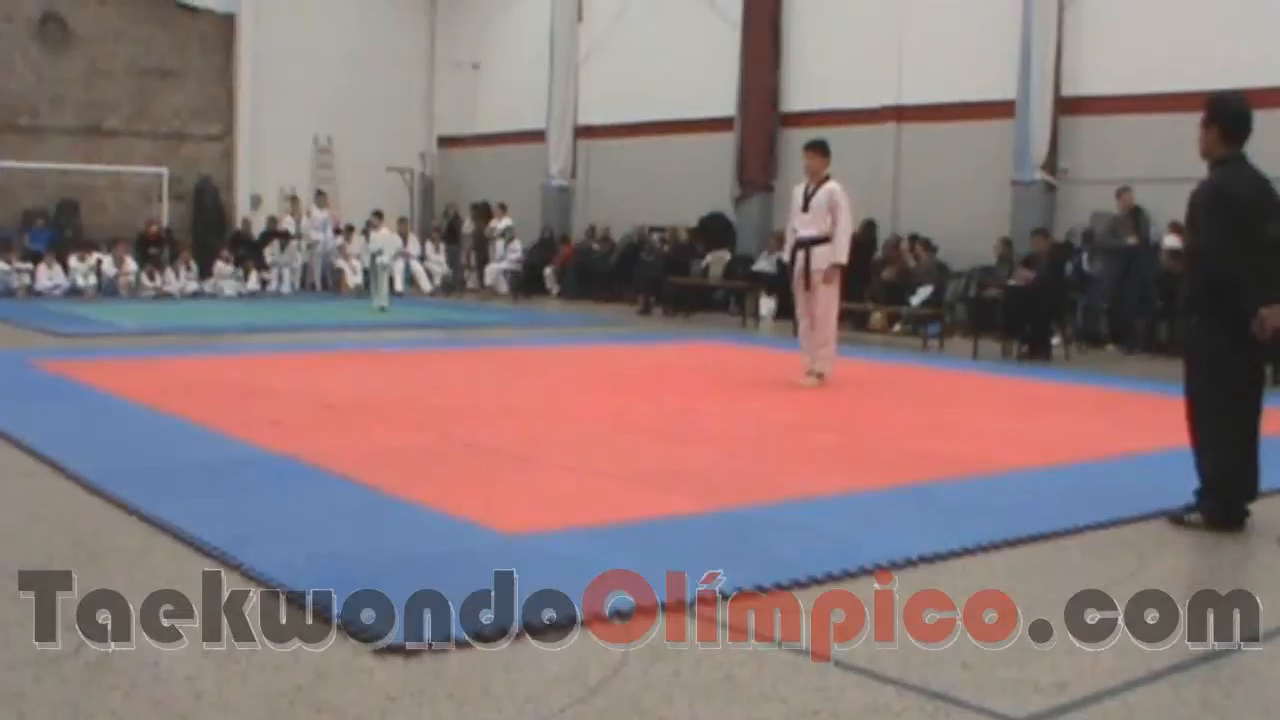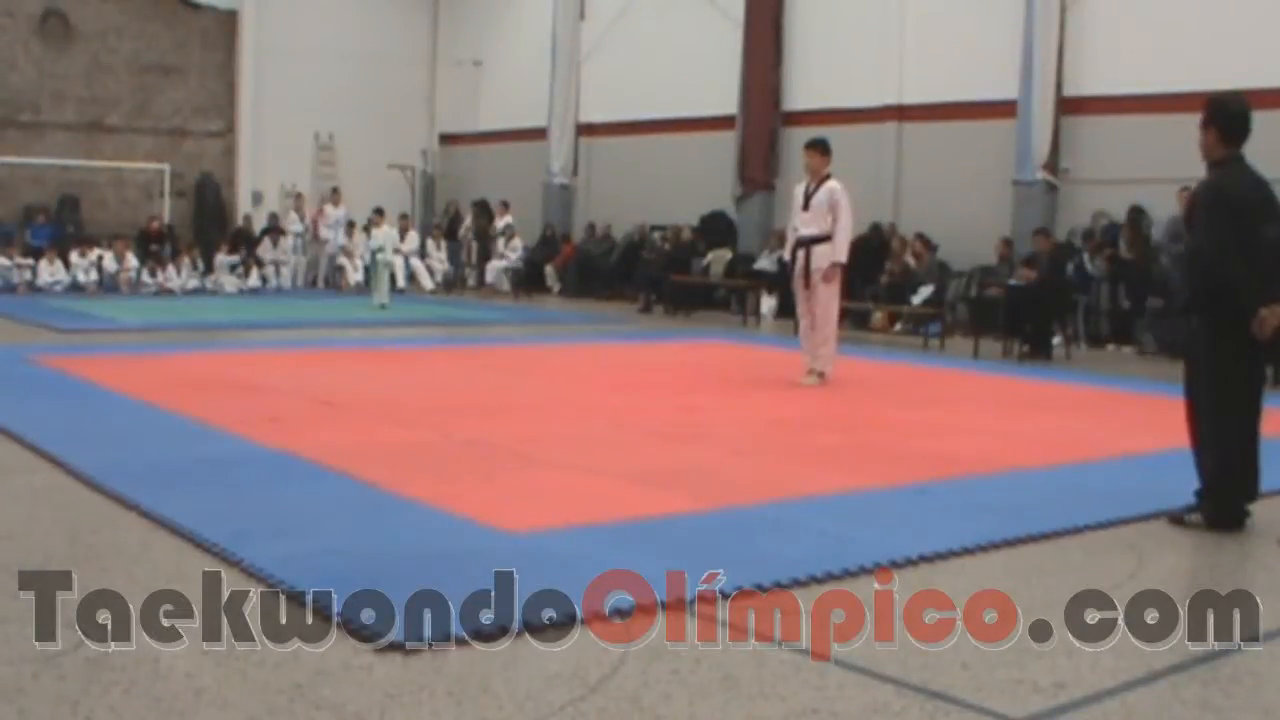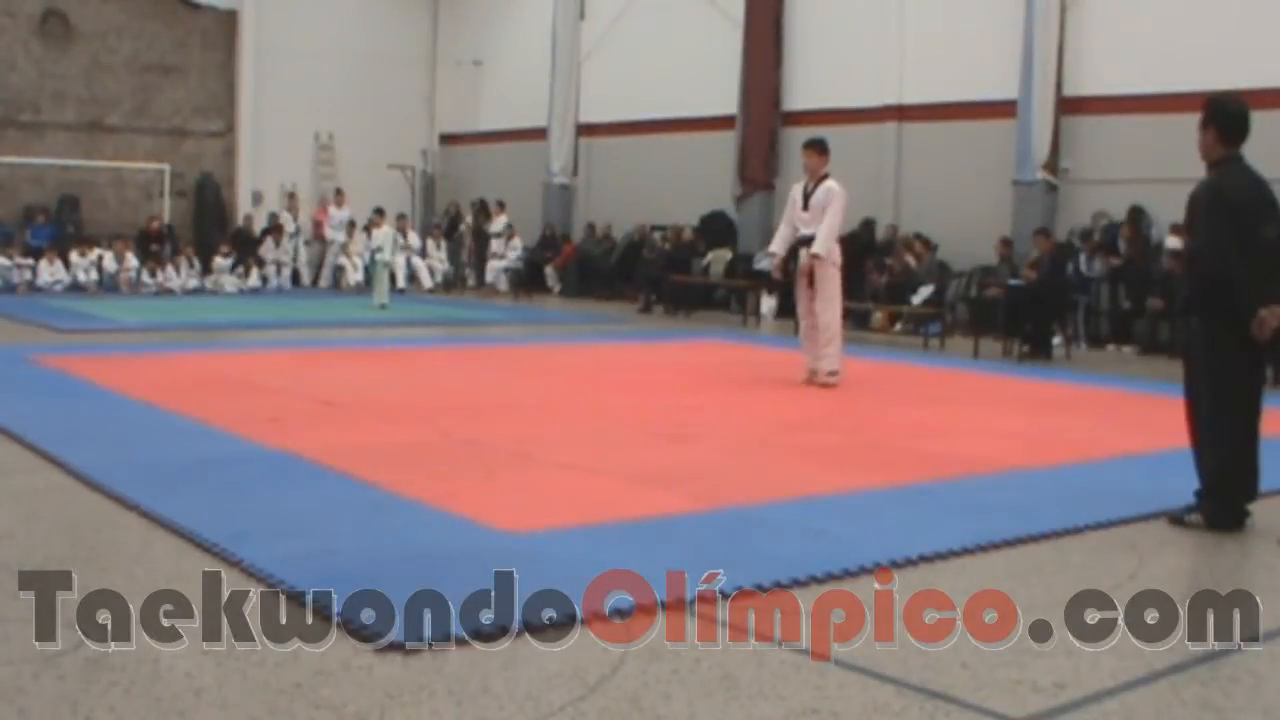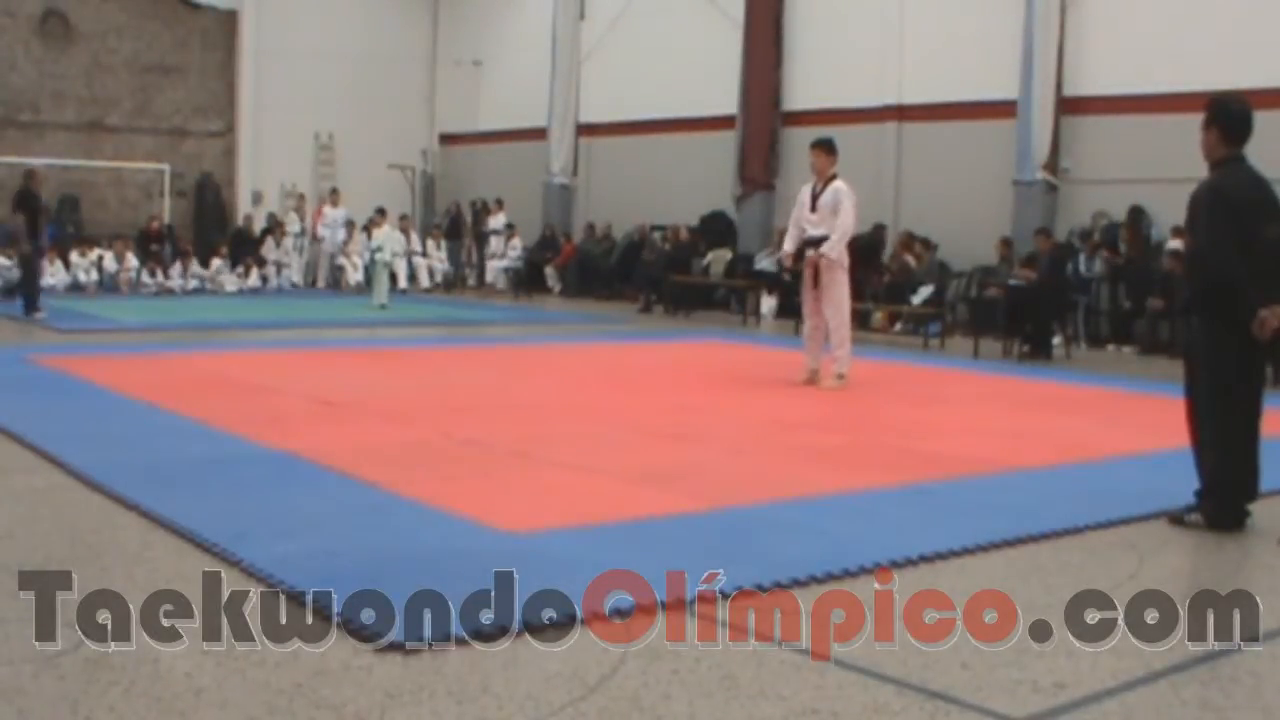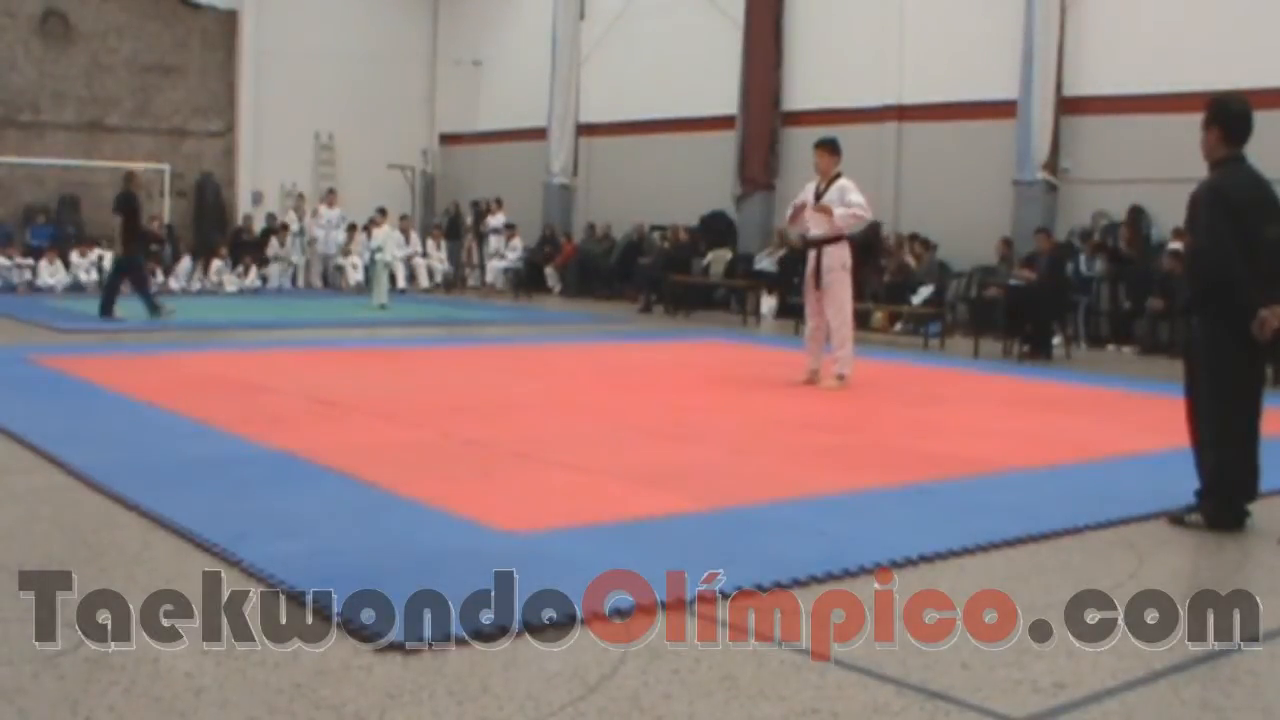
dt=0.7s
person 1, frame 1
left shoulder: (1212, 191)
left elbow: (1210, 261)
left hip: (1217, 316)
left knee: (1214, 409)
right knee: (1240, 406)
left ankle: (1220, 504)
right ankle: (1235, 498)
person 1, frame 2
left shoulder: (1211, 191)
left elbow: (1210, 261)
left hip: (1217, 316)
left knee: (1213, 411)
right knee: (1240, 408)
left ankle: (1220, 505)
right ankle: (1234, 499)
person 1, frame 3
left shoulder: (1211, 192)
left elbow: (1210, 261)
left hip: (1218, 317)
left knee: (1214, 410)
right knee: (1241, 408)
left ankle: (1220, 505)
right ankle: (1235, 499)
person 1, frame 4
left shoulder: (1212, 192)
left elbow: (1211, 261)
left hip: (1219, 316)
left knee: (1214, 411)
right knee: (1241, 408)
left ankle: (1220, 505)
right ankle: (1235, 499)
person 1, frame 5
left shoulder: (1212, 192)
left elbow: (1210, 262)
left hip: (1219, 316)
left knee: (1214, 410)
right knee: (1241, 407)
left ankle: (1220, 505)
right ankle: (1235, 499)
person 2, frame 1
left shoulder: (834, 191)
right shoulder: (799, 191)
left elbow: (843, 229)
left wrist: (836, 263)
right wrist: (789, 260)
left hip: (823, 257)
right hip: (801, 257)
left knee: (823, 314)
right knee: (804, 314)
left ankle: (821, 368)
right ankle: (811, 365)
person 2, frame 2
left shoulder: (835, 190)
right shoulder: (799, 190)
left elbow: (843, 228)
left wrist: (835, 263)
right wrist: (791, 258)
left hip: (824, 256)
right hip: (802, 256)
left knee: (823, 314)
right knee: (804, 314)
left ankle: (821, 368)
right ankle: (812, 365)
person 2, frame 3
left shoulder: (833, 190)
right shoulder: (797, 190)
left elbow: (829, 227)
right elbow: (788, 224)
left wrist: (813, 257)
right wrist: (779, 255)
left hip: (825, 256)
right hip: (801, 254)
left knee: (827, 313)
right knee: (805, 314)
left ankle: (831, 369)
right ankle: (813, 367)
person 2, frame 4
left shoulder: (841, 190)
right shoulder: (806, 191)
left elbow: (845, 228)
right elbow: (795, 224)
left wrist: (822, 254)
right wrist: (789, 249)
left hip: (832, 257)
right hip: (808, 257)
left knee: (836, 315)
right knee: (811, 315)
left ankle: (840, 372)
right ankle: (812, 369)
person 2, frame 5
left shoulder: (845, 187)
right shoulder: (809, 188)
left elbow: (863, 214)
right elbow: (796, 223)
left wrist: (833, 212)
right wrist: (795, 214)
left hip: (835, 253)
right hip: (813, 255)
left knee: (838, 314)
right knee: (813, 315)
left ankle: (841, 372)
right ankle: (813, 368)
